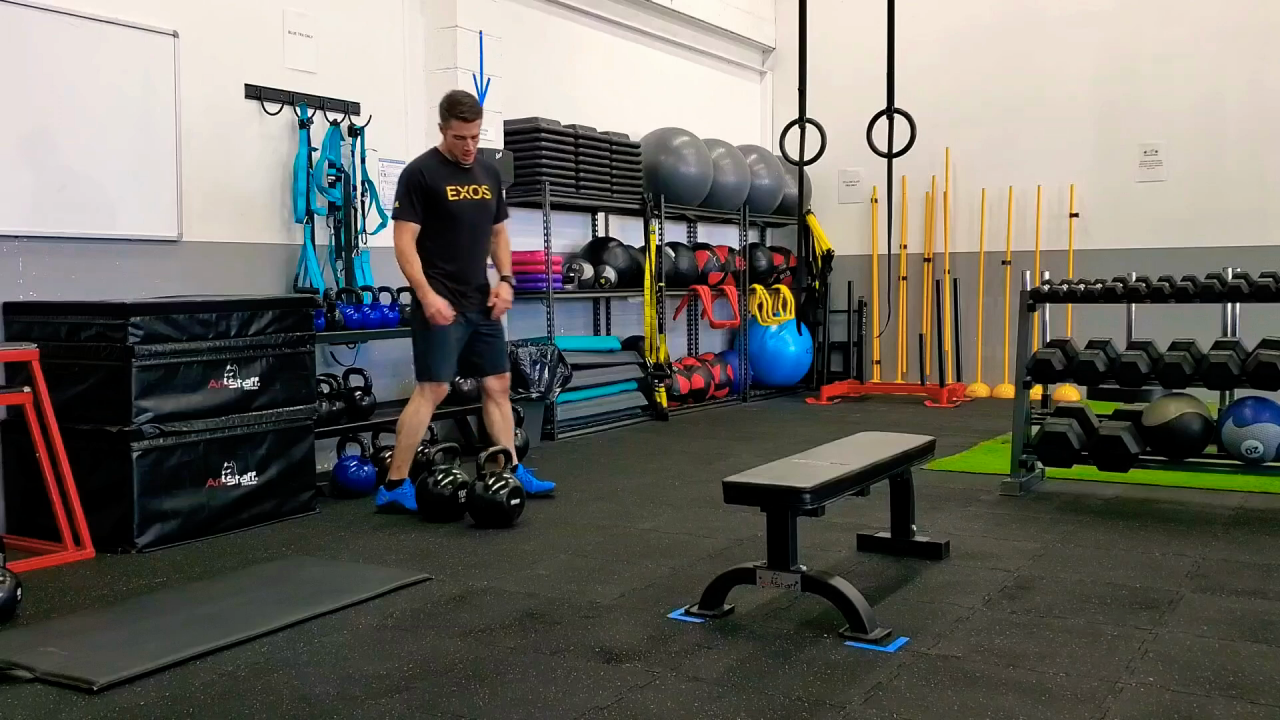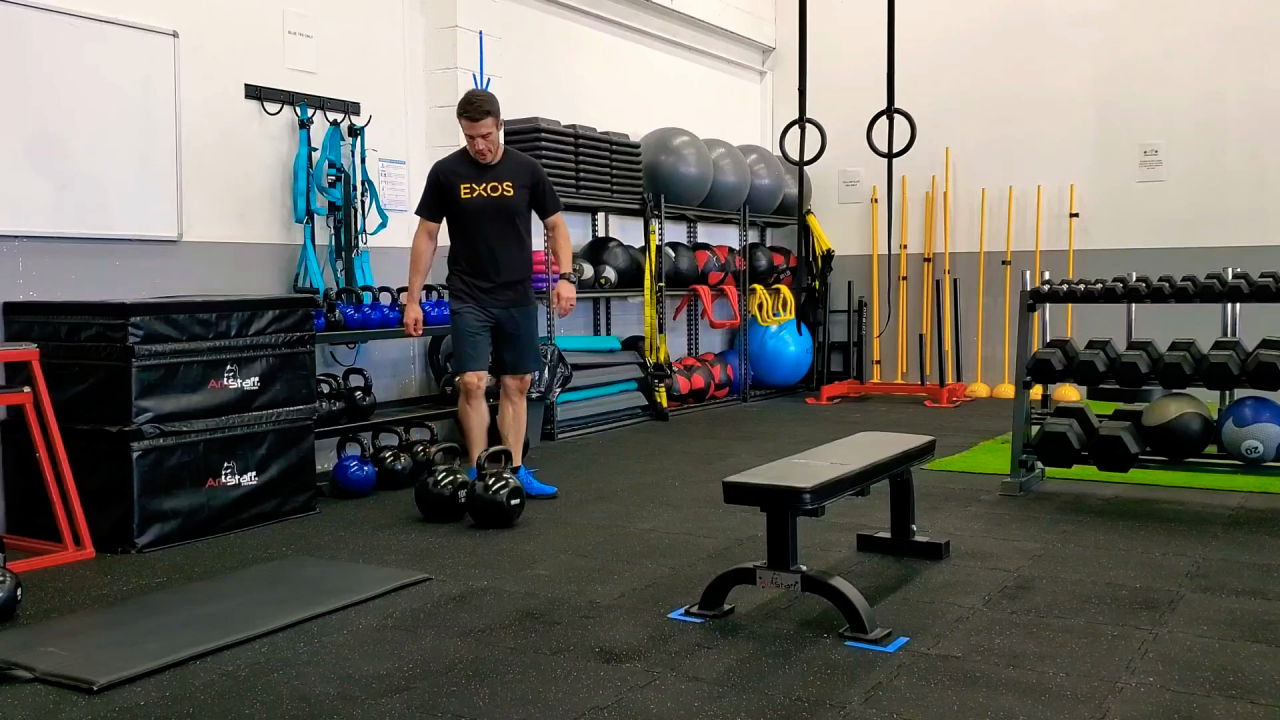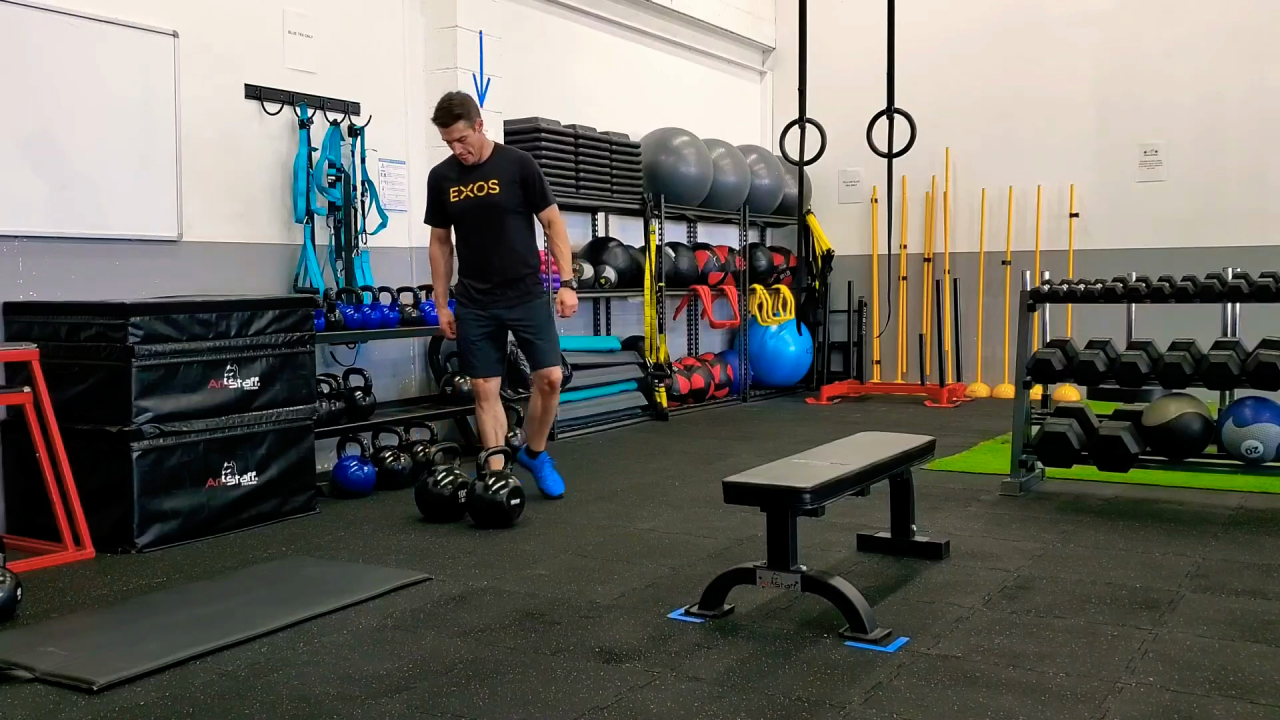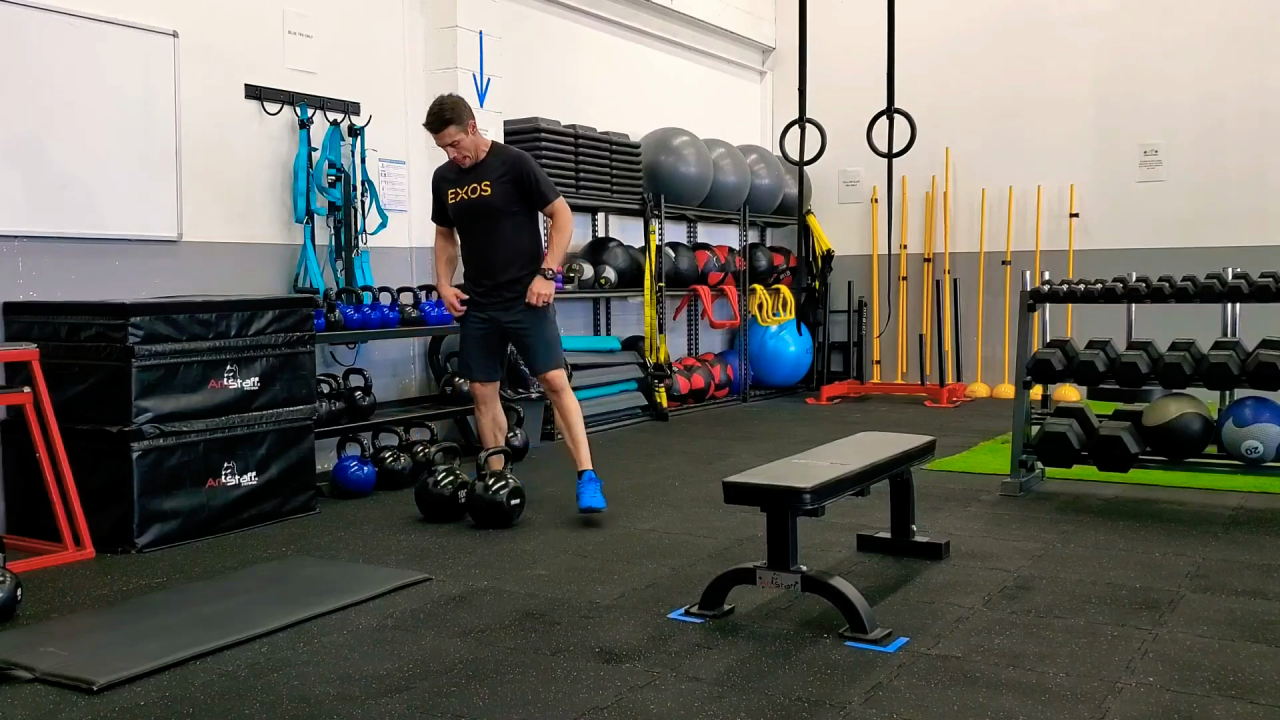
dt=0.3s
person 1, frame 1
left shoulder: (488, 172)
right shoulder: (421, 173)
left elbow: (498, 232)
right elbow: (404, 241)
left wrist: (505, 279)
right wrist: (425, 294)
left hip: (480, 303)
right hip: (442, 305)
left knee: (499, 386)
right knee: (431, 390)
left ankle: (513, 473)
right ankle: (395, 484)
person 1, frame 2
left shoulder: (526, 169)
right shoulder: (445, 172)
left elbow: (556, 226)
right elbow: (426, 235)
left wrist: (565, 275)
right wrist: (412, 298)
left hip: (518, 298)
right hip: (470, 299)
left knee: (517, 385)
right knee: (473, 382)
left ankle: (515, 470)
right ankle: (479, 471)
person 1, frame 3
left shoulder: (518, 165)
right shoulder: (441, 177)
left elbow: (554, 223)
right elbow: (440, 241)
left wrist: (567, 282)
right wrist: (441, 303)
left hip: (526, 294)
right hip: (475, 302)
left knee: (549, 377)
right knee: (485, 390)
left ankle: (536, 453)
person 1, frame 4
left shoulder: (515, 164)
right shoulder: (444, 178)
left elbow: (561, 217)
right elbow: (445, 235)
left wrist: (546, 274)
right wrist: (444, 282)
left hip: (527, 297)
right hip: (478, 303)
left knee: (555, 381)
right knee: (483, 391)
left ankle: (587, 478)
